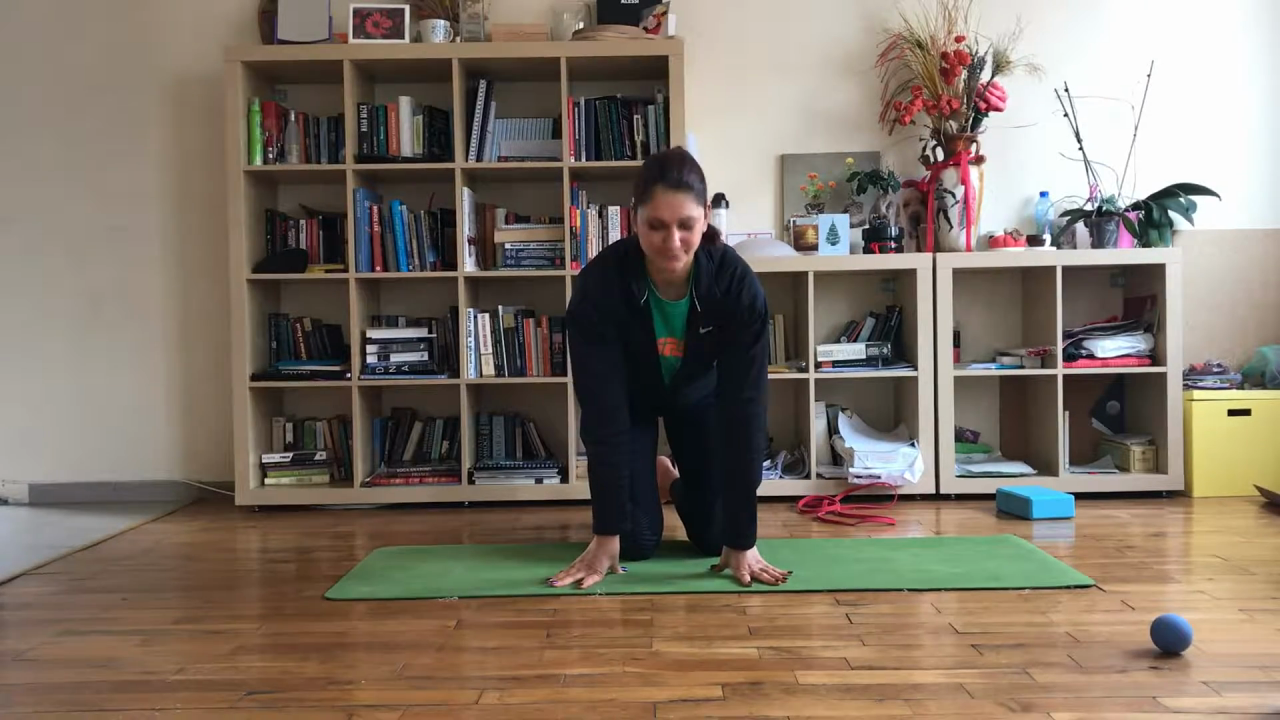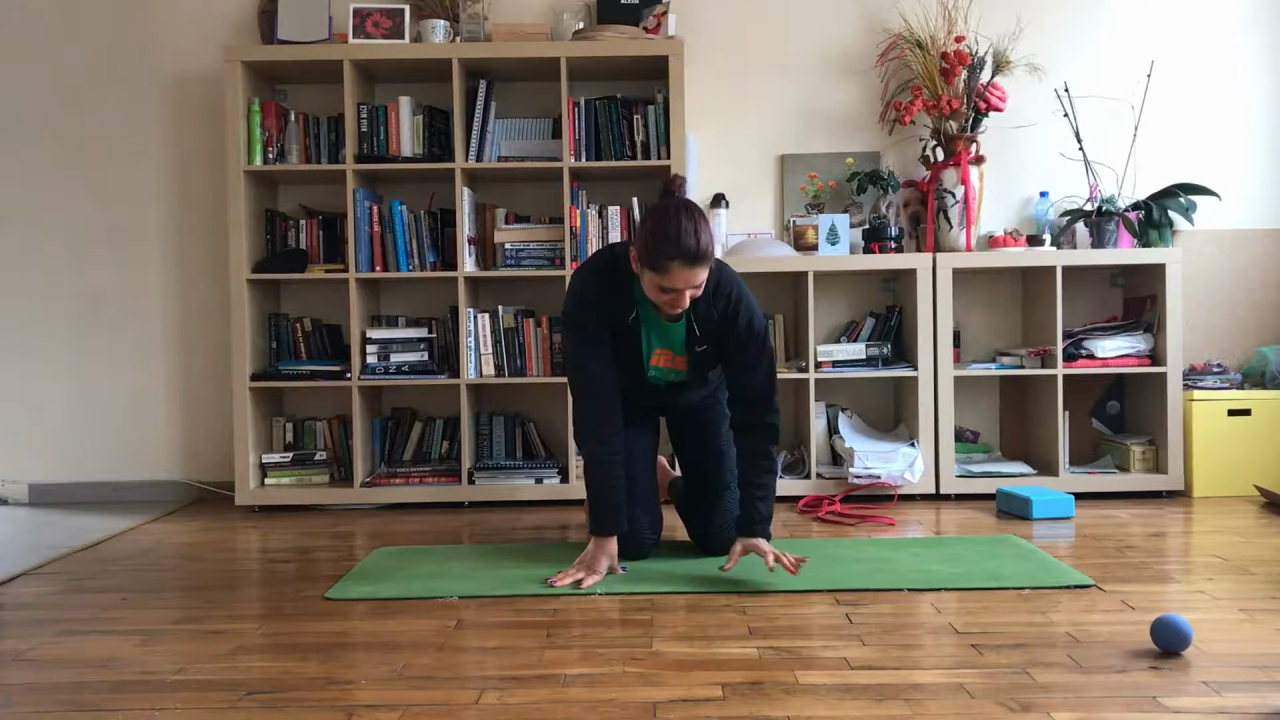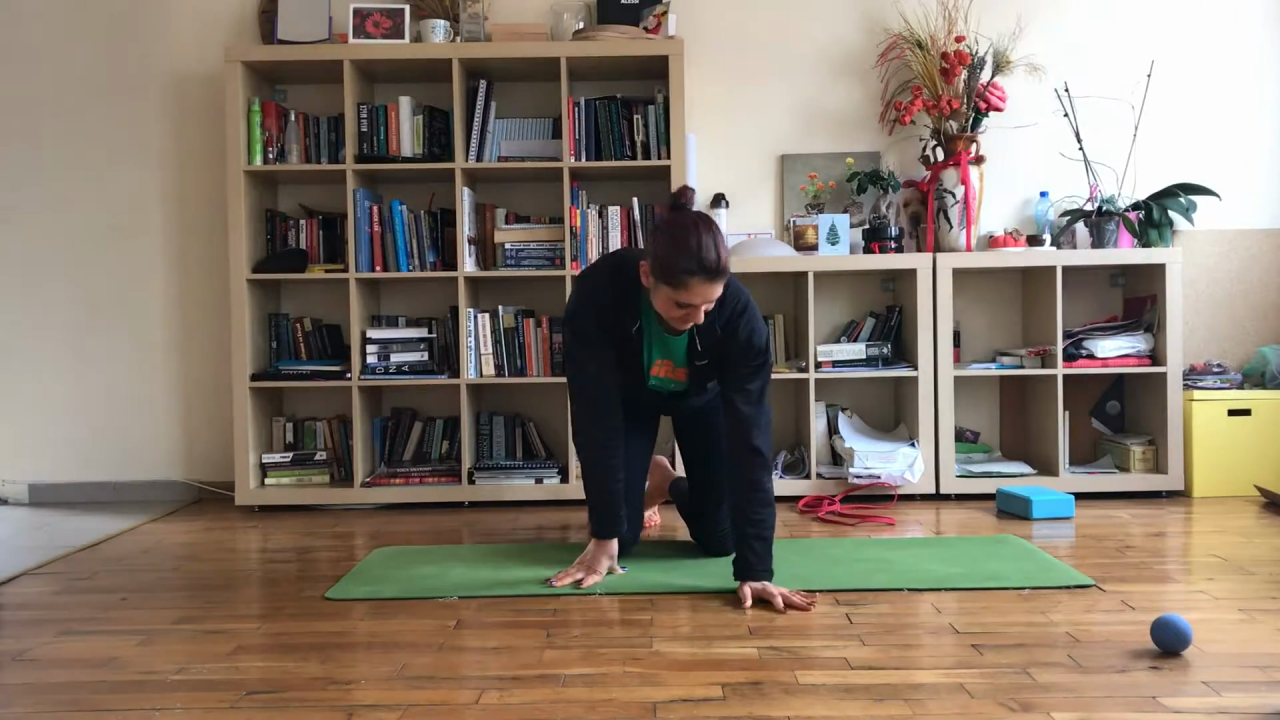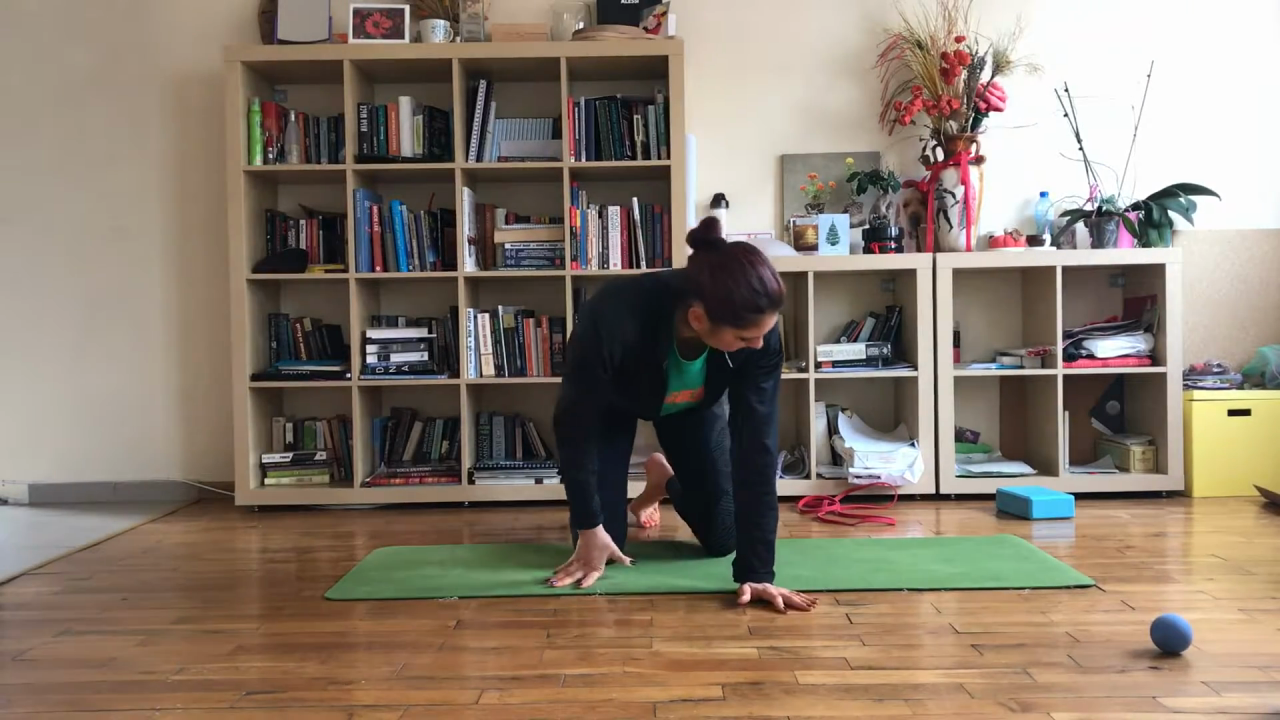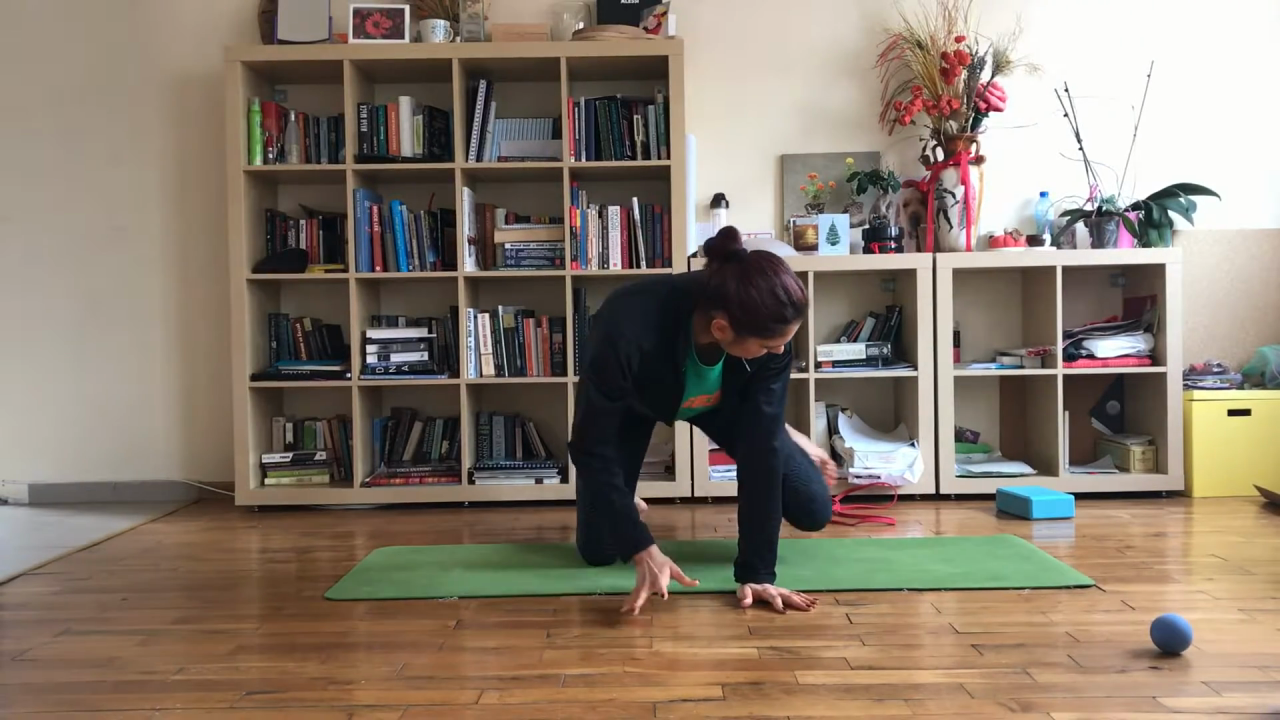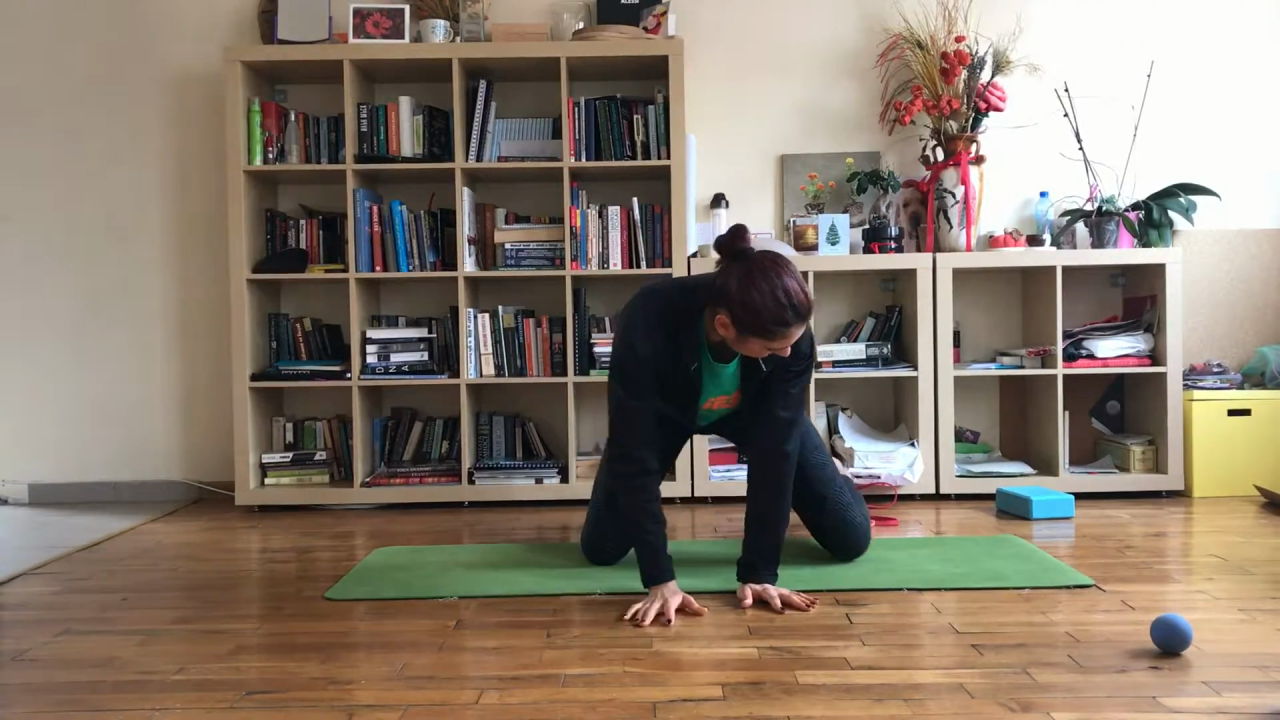
dt=0.4s
person 1, frame 1
left shoulder: (736, 282)
right shoulder: (600, 282)
left elbow: (744, 407)
right elbow: (602, 411)
left wrist: (741, 539)
right wrist: (605, 534)
left hip: (700, 394)
right hip: (629, 396)
left knee: (715, 537)
right knee: (636, 541)
left ankle: (676, 483)
right ankle: (650, 482)
person 1, frame 2
left shoulder: (730, 297)
right shoulder: (594, 286)
left elbow: (757, 413)
right elbow: (595, 413)
left wrist: (755, 525)
right wrist: (602, 535)
left hip: (700, 394)
right hip: (626, 395)
left knee: (718, 536)
right knee: (635, 540)
left ankle: (674, 485)
right ankle: (648, 479)
person 1, frame 3
left shoulder: (738, 311)
right shoulder: (598, 292)
left elbow: (748, 439)
right elbow: (595, 419)
left wrist: (755, 569)
right wrist: (602, 537)
left hip: (704, 396)
right hip: (630, 395)
left knee: (720, 538)
right knee: (620, 537)
left ankle: (673, 485)
right ankle: (644, 483)
person 1, frame 4
left shoulder: (757, 331)
right shoulder: (614, 318)
left elbow: (755, 442)
right elbow: (573, 424)
left wrist: (756, 572)
right wrist: (589, 526)
left hip: (691, 405)
right hip: (612, 401)
left knee: (723, 536)
right knee: (601, 546)
left ankle: (667, 480)
person 1, frame 5
left shoulder: (768, 332)
right shoulder: (627, 328)
left elbow: (761, 441)
right elbow: (592, 446)
left wrist: (757, 572)
right wrist: (643, 549)
left hip: (722, 400)
right hip: (630, 403)
left knee: (814, 510)
right knee: (600, 548)
left ankle: (786, 439)
right ankle: (619, 501)
person 1, frame 6
left shoulder: (788, 335)
right shoulder: (647, 326)
left elbow: (775, 446)
right elbow: (632, 454)
left wrist: (758, 571)
right wrist: (660, 579)
left hip: (751, 408)
right hip: (667, 411)
left knee: (850, 537)
right knee: (601, 548)
left ankle: (827, 475)
right ankle: (639, 504)
